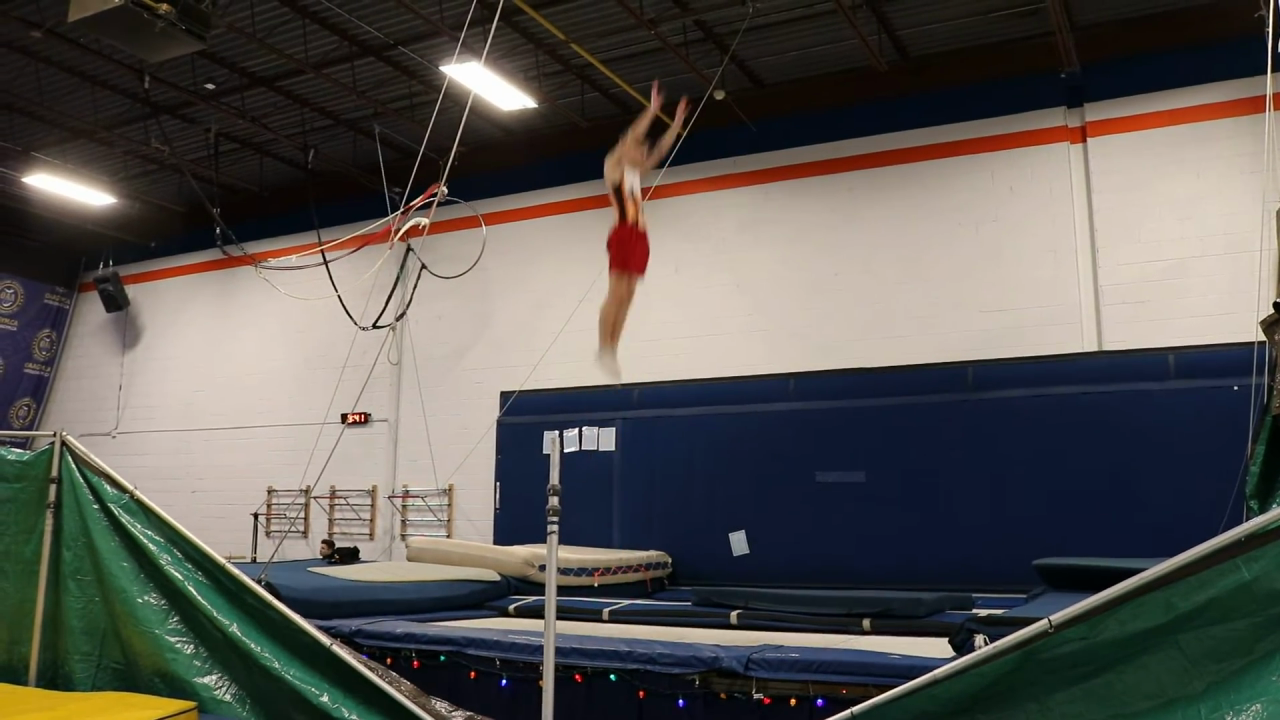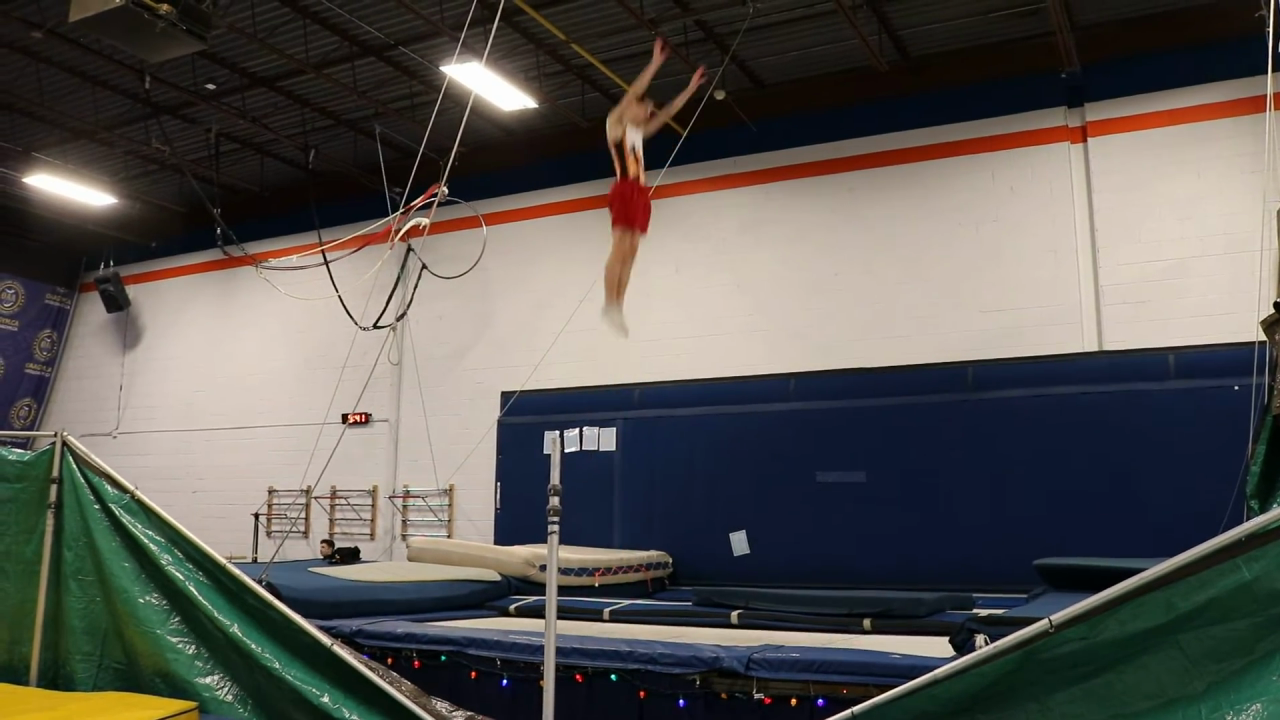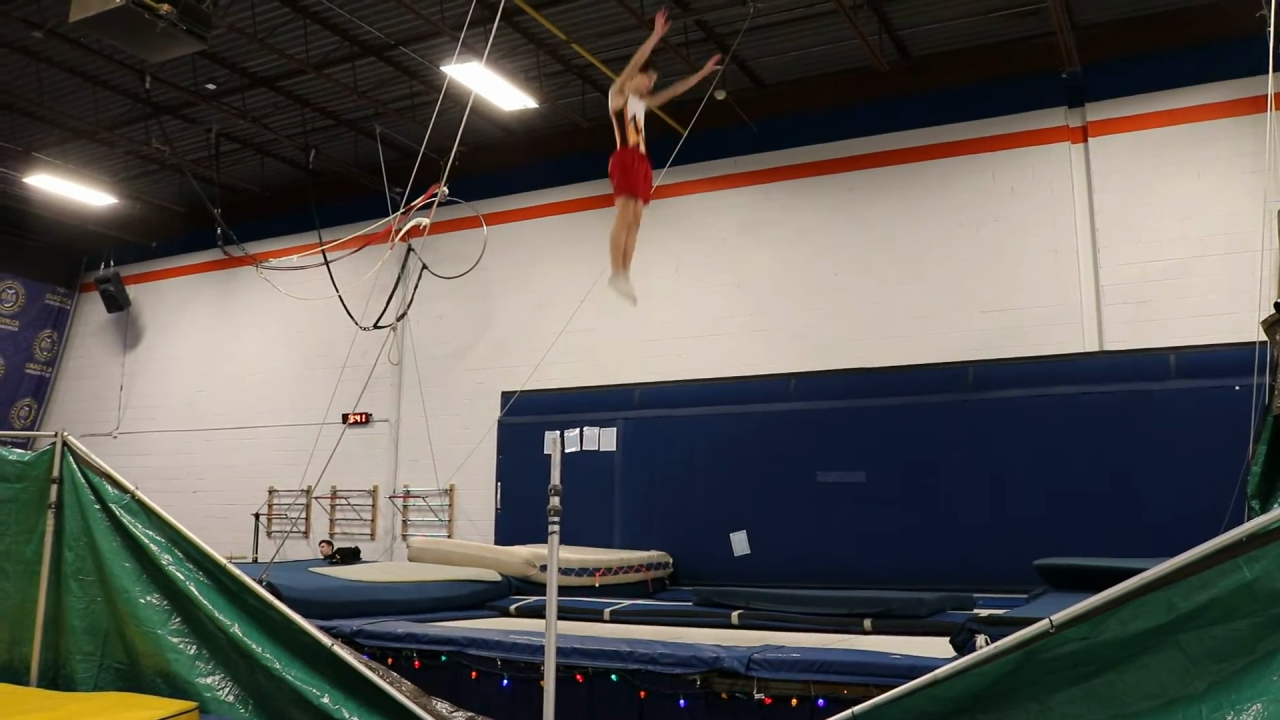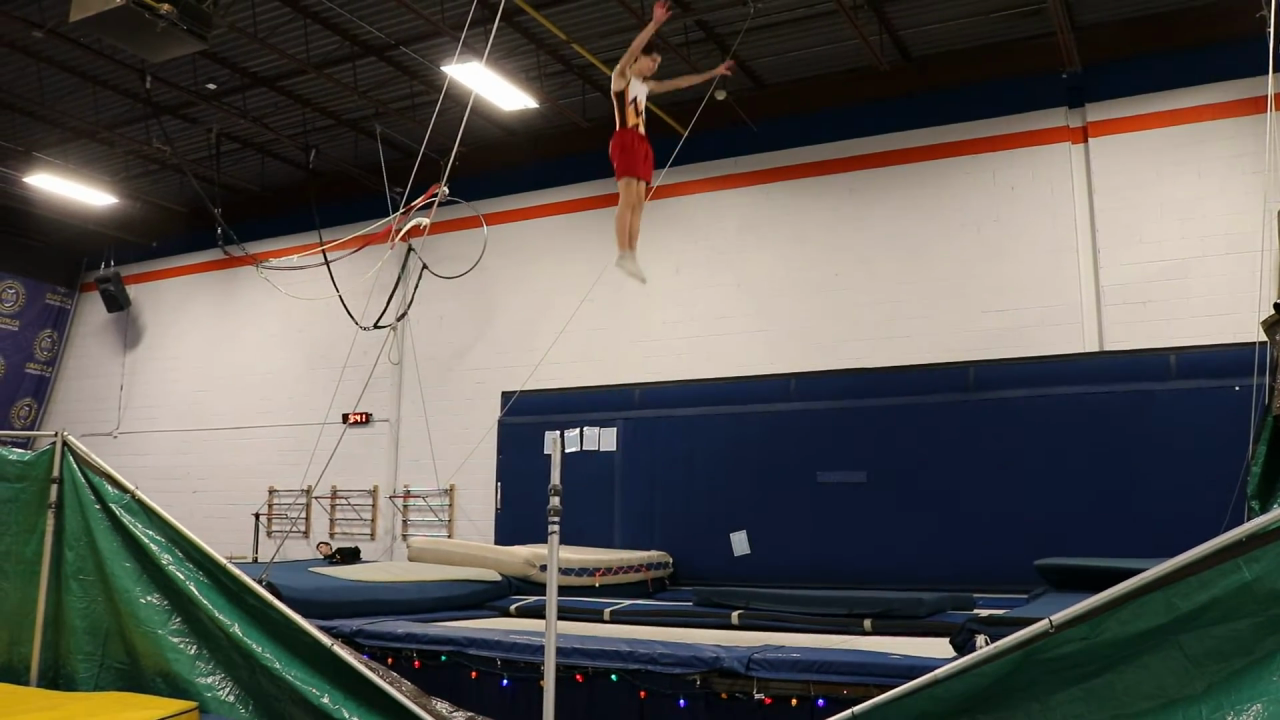
dt=0.1s
person 1, frame 1
left shoulder: (634, 174)
right shoulder: (614, 166)
left elbow: (660, 151)
right elbow: (630, 139)
left wrist: (677, 123)
right wrist: (653, 110)
left hip: (638, 237)
right hip: (623, 236)
left knee: (626, 297)
right knee: (616, 295)
left ankle: (611, 351)
right ankle: (604, 349)
person 1, frame 2
left shoulder: (638, 131)
right shoulder: (616, 123)
left elbow: (668, 113)
right elbow: (632, 93)
left wrist: (691, 88)
right wrist: (654, 63)
left hip: (640, 193)
right hip: (625, 192)
left knee: (630, 253)
right knee: (620, 250)
left ankle: (617, 306)
right ankle: (610, 305)
person 1, frame 3
left shoulder: (641, 104)
right shoulder: (618, 94)
left elbow: (672, 92)
right elbow: (633, 65)
left wrist: (703, 73)
right wrist: (657, 34)
left hip: (641, 162)
right hip: (625, 160)
left knee: (633, 222)
right knee: (623, 219)
left ankle: (623, 275)
right ankle: (617, 273)
person 1, frame 4
left shoulder: (645, 86)
right shoulder: (621, 76)
left elbow: (679, 83)
right elbow: (632, 48)
left wrist: (712, 73)
right wrist: (655, 23)
left hip: (641, 143)
right hip: (625, 141)
left knee: (637, 202)
right knee: (627, 199)
left ankle: (631, 256)
right ankle: (624, 254)
